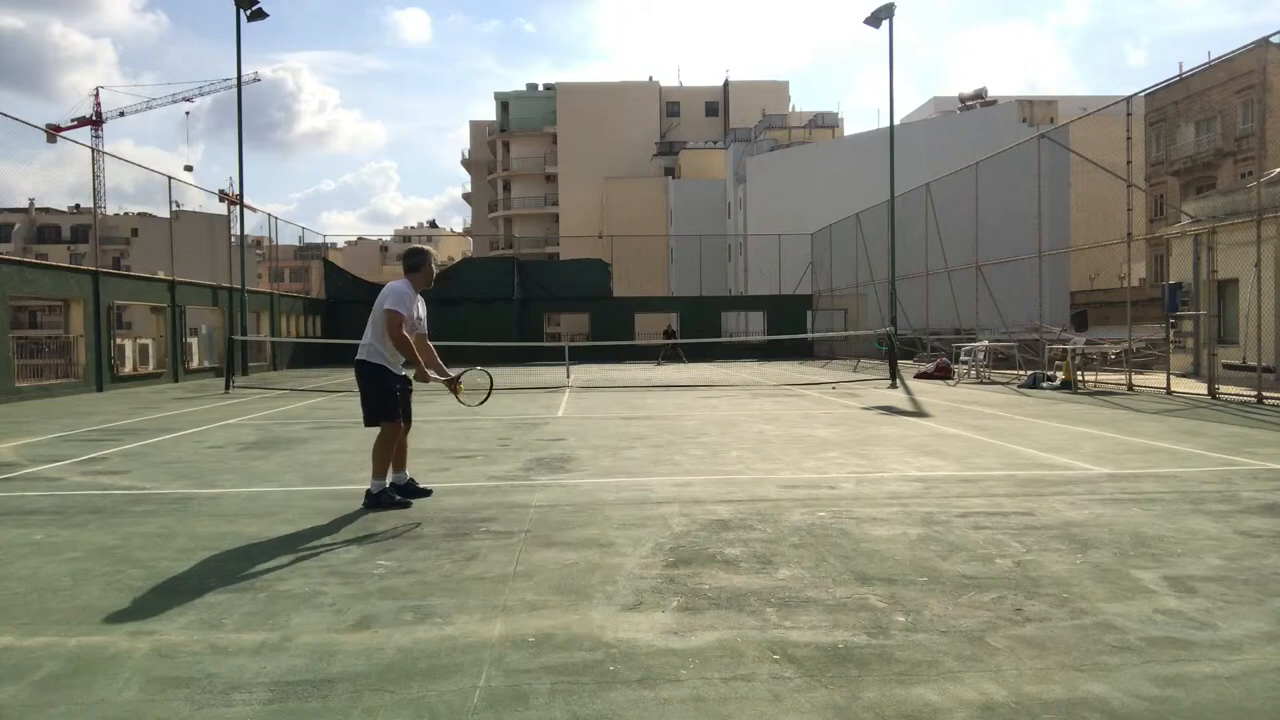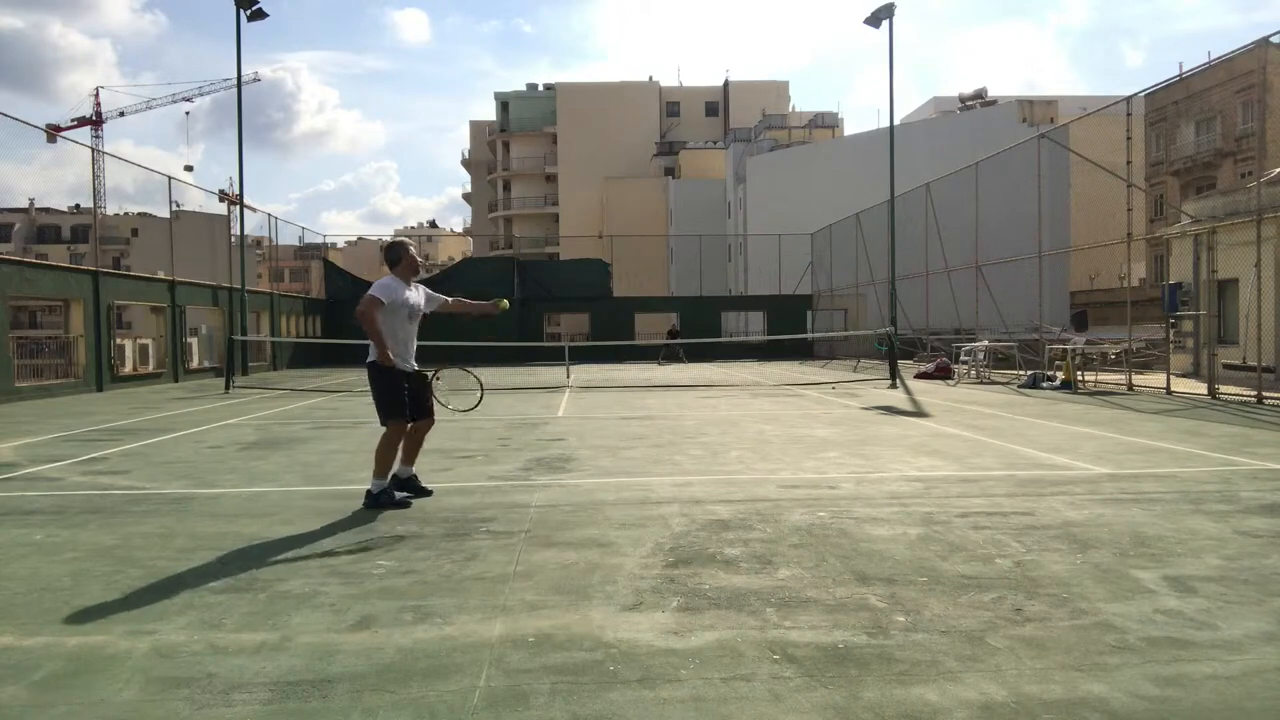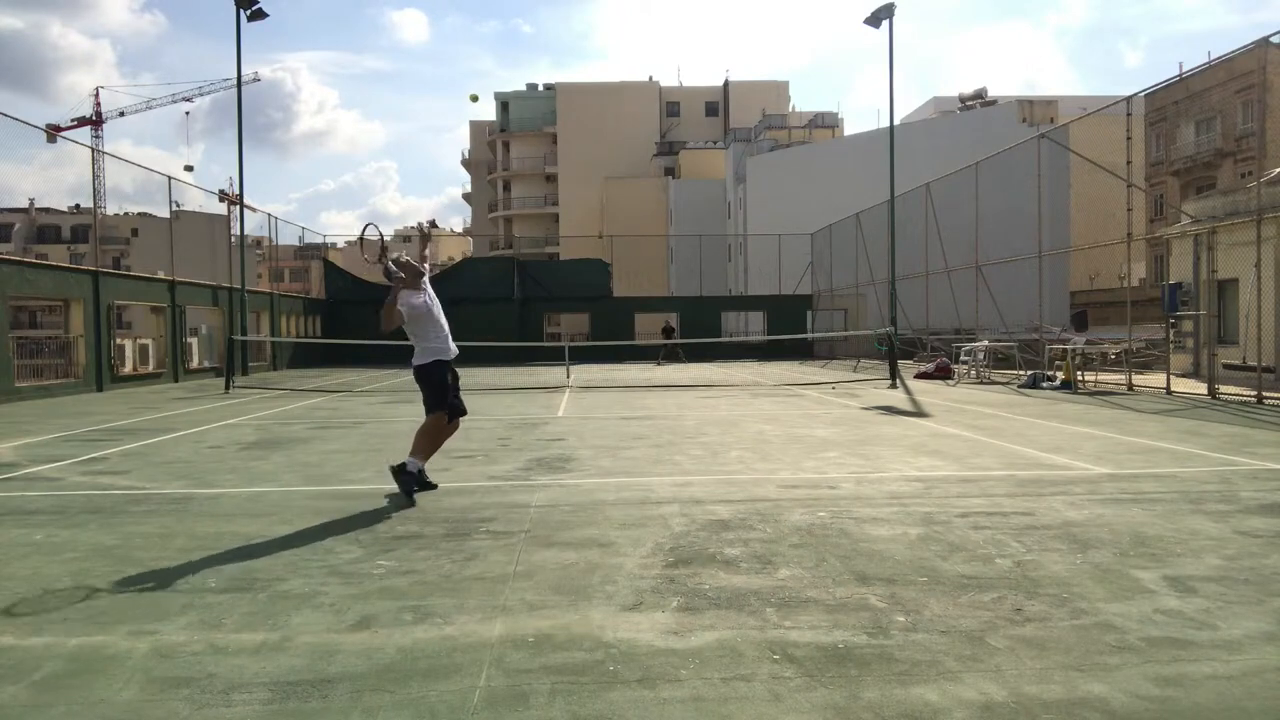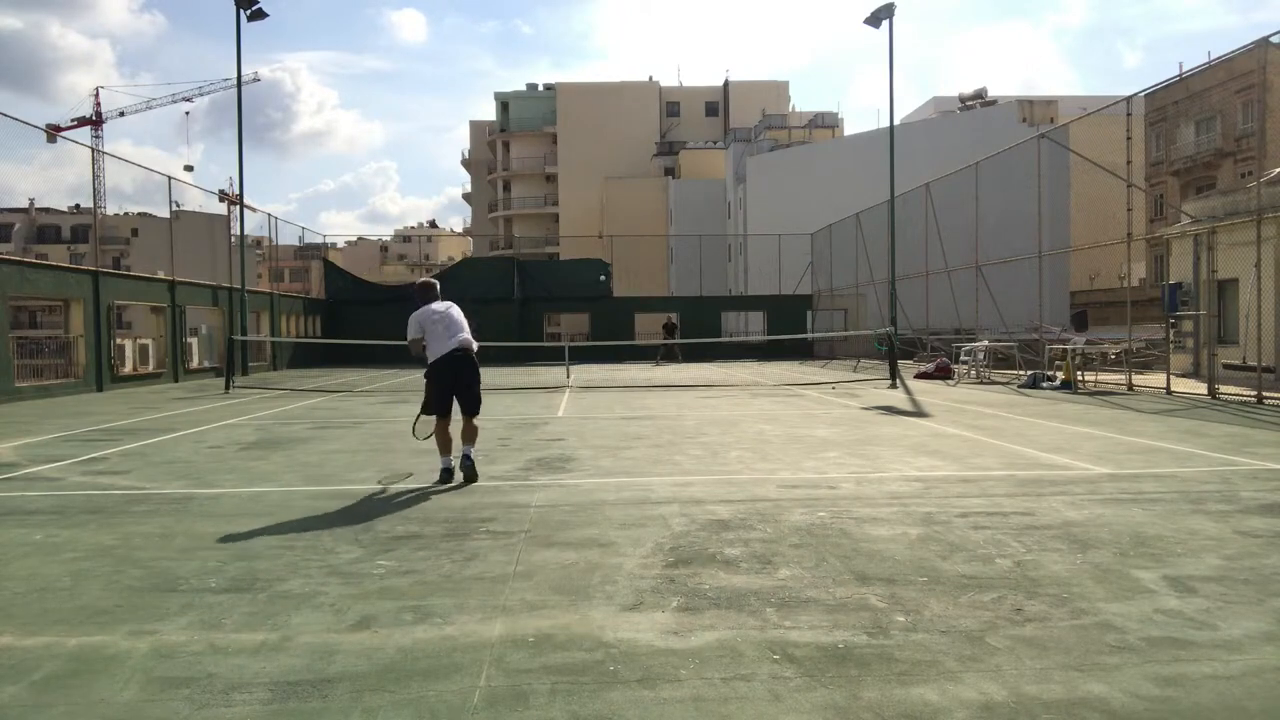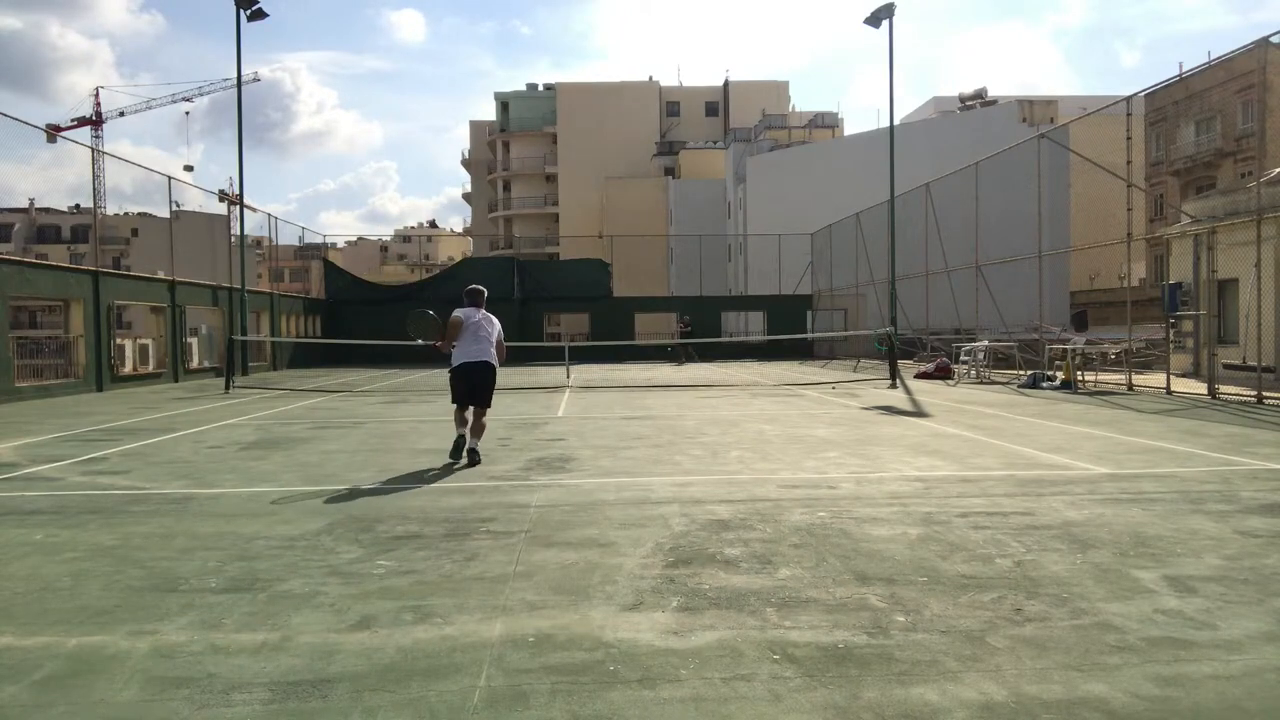
dt=0.5s
person 1, frame 1
left shoulder: (419, 301)
right shoulder: (399, 291)
left elbow: (422, 344)
right elbow: (396, 333)
left wrist: (445, 374)
right wrist: (420, 367)
left hip: (393, 369)
right hip: (374, 365)
left knee: (403, 426)
right knee: (391, 426)
left ankle: (401, 481)
right ankle: (377, 491)
person 1, frame 2
left shoulder: (419, 292)
right shoulder: (387, 286)
left elbow: (450, 303)
right elbow: (363, 312)
left wrist: (484, 307)
right wrist: (381, 349)
left hip: (408, 368)
right hip: (385, 368)
left knee: (424, 420)
right knee: (397, 426)
left ankle: (404, 475)
right ankle: (377, 490)
person 1, frame 3
left shoulder: (423, 285)
right shoulder: (408, 301)
left elbow: (423, 265)
right elbow: (387, 325)
left wrist: (423, 238)
right wrist: (395, 291)
left hip: (442, 364)
right hip: (431, 365)
left knee: (451, 421)
right knee: (439, 418)
left ankle: (415, 468)
right ankle: (408, 469)
person 1, frame 4
left shoulder: (416, 317)
right shoulder: (452, 307)
left elbow: (416, 350)
left hip: (438, 363)
right hip: (464, 358)
left knee: (442, 421)
right knee: (469, 419)
left ankle: (446, 467)
right ankle: (467, 456)
person 1, frame 5
left shoulder: (461, 313)
right shoulder: (494, 320)
left elbow: (454, 323)
right elbow: (502, 355)
left wrist: (447, 345)
left hip: (461, 364)
right hip: (486, 365)
left knee: (461, 409)
right knee: (480, 414)
left ankle: (461, 436)
right ankle: (473, 447)
